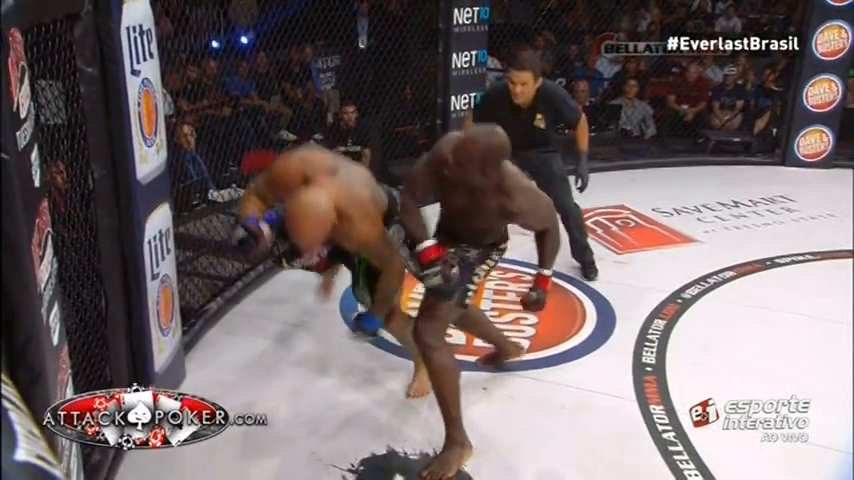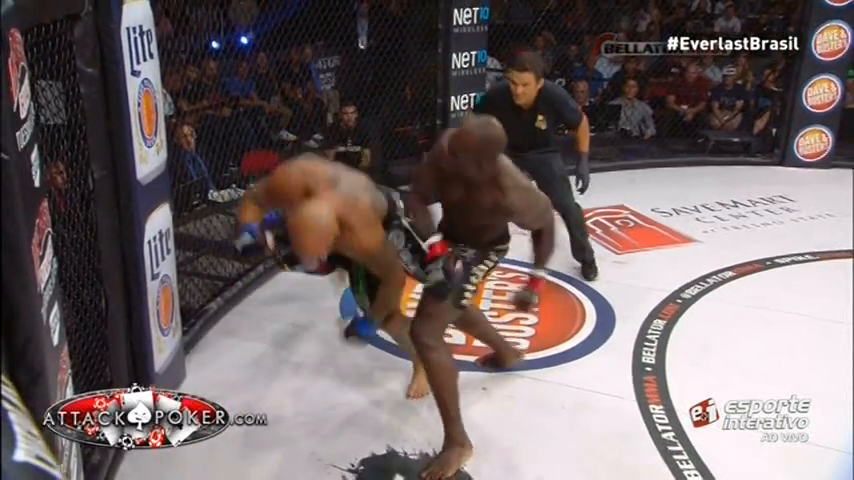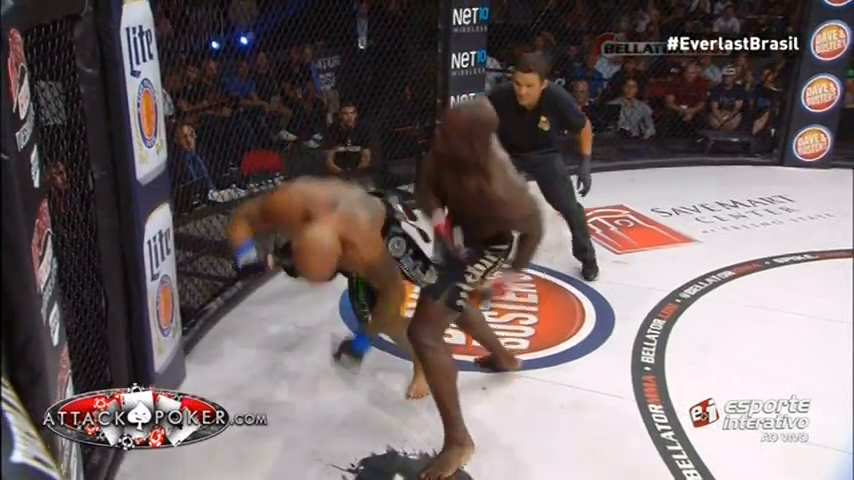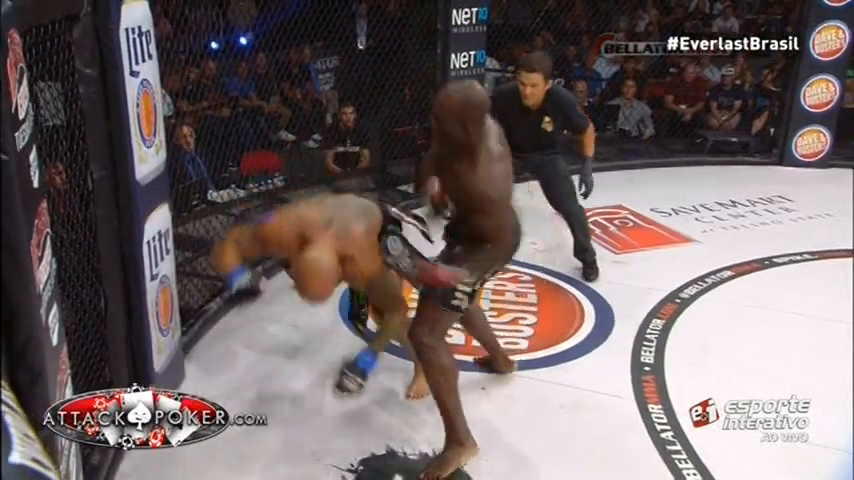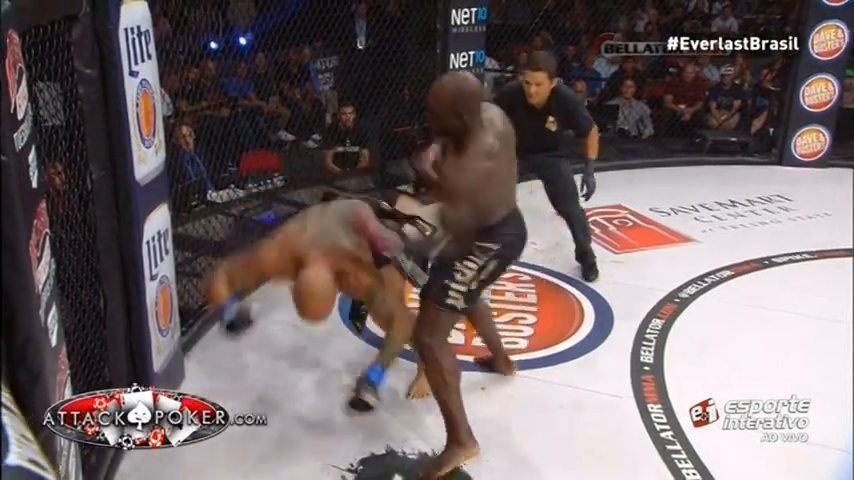
dt=0.1s
person 1, frame 1
left shoulder: (516, 197)
right shoulder: (450, 150)
left elbow: (549, 225)
right elbow: (409, 197)
left wrist: (542, 279)
right wrist: (429, 252)
left hip: (478, 247)
right hip: (446, 233)
left knee: (427, 332)
right knee: (450, 307)
left ankle: (457, 443)
right ankle: (506, 348)
person 1, frame 2
left shoulder: (511, 194)
right shoulder: (450, 145)
left elbow: (545, 225)
right elbow: (418, 196)
left wrist: (535, 281)
right wrist: (437, 247)
left hip: (479, 247)
right hip: (452, 232)
left knee: (425, 332)
right knee: (451, 306)
left ankle: (457, 442)
right ankle: (504, 351)
person 1, frame 3
left shoulder: (501, 187)
right shoulder: (457, 140)
left elbow: (533, 229)
right elbow: (427, 181)
left wrist: (509, 279)
right wrist: (440, 223)
left hip: (482, 246)
right hip: (459, 231)
left knee: (424, 333)
right knee: (454, 303)
left ankle: (458, 443)
right ankle: (502, 357)
person 1, frame 4
left shoulder: (485, 178)
right shoulder: (472, 123)
left elbow: (504, 242)
right elbow: (435, 159)
left wrist: (459, 273)
right wrist: (433, 185)
left hip: (478, 245)
right hip: (467, 227)
left knee: (426, 334)
right knee: (454, 300)
left ankle: (459, 441)
right ankle: (499, 357)
person 1, frame 5
left shoulder: (462, 172)
right shoulder: (488, 113)
left elbow: (452, 238)
right wrist: (432, 154)
left hip: (484, 243)
right hip: (505, 225)
left knee: (429, 335)
right knee: (468, 298)
left ankle: (460, 440)
right ankle: (500, 357)
person 2, frame 1
left shoulder: (357, 225)
right shoulder: (290, 171)
left elbow: (393, 267)
right elbow: (257, 196)
left wrist: (374, 315)
right wrist: (252, 225)
left hip: (380, 221)
left knee: (383, 314)
left ankle: (423, 363)
right ankle: (329, 271)
person 2, frame 2
left shoulder: (365, 230)
right shoulder: (287, 181)
left elbow: (392, 276)
right elbow: (252, 202)
left wrist: (372, 321)
right wrist: (250, 232)
left hip: (383, 222)
left knee: (380, 310)
left ankle: (423, 364)
person 2, frame 3
left shoulder: (364, 251)
right shoulder: (288, 203)
left elbow: (393, 292)
right elbow: (241, 221)
left wrist: (366, 338)
right wrist: (245, 253)
left hip: (381, 227)
left knee: (385, 314)
left ankle: (422, 366)
person 2, frame 4
left shoulder: (362, 264)
right shoulder: (282, 230)
left elbow: (396, 308)
right elbow: (224, 251)
left wrist: (369, 357)
right wrist: (235, 279)
left hip: (379, 226)
left knee: (386, 314)
left ankle: (424, 367)
person 2, frame 5
left shoulder: (358, 276)
right shoulder: (275, 257)
left elbow: (398, 322)
right elbow: (216, 280)
right wrist: (229, 309)
left hip: (372, 219)
left knee: (390, 312)
person 3, frame 1
left shoulder: (553, 95)
right shoulder: (494, 95)
left elbow: (580, 121)
right elbow: (473, 122)
left wrist: (582, 161)
left hip: (542, 152)
left knee: (566, 205)
left ankle: (584, 257)
person 3, frame 2
left shoulder: (554, 97)
right shoulder: (496, 96)
left elbow: (581, 123)
left wrist: (583, 163)
left hip: (542, 153)
left knee: (567, 205)
left ankle: (585, 256)
person 3, frame 3
left shoulder: (558, 99)
right shoulder: (499, 96)
left elbow: (584, 127)
left wrist: (585, 166)
left hip: (544, 154)
right hip: (506, 152)
left knee: (569, 206)
left ankle: (586, 256)
person 3, frame 4
left shoulder: (562, 99)
right shoulder: (503, 96)
left elbow: (587, 129)
left wrist: (587, 167)
left hip: (547, 155)
right hip: (508, 153)
left knee: (571, 208)
left ankle: (587, 257)
person 3, frame 5
left shoulder: (567, 100)
right shoulder: (508, 95)
left elbow: (591, 132)
left wrist: (589, 170)
left hip: (550, 156)
left knee: (571, 209)
left ankle: (586, 257)
